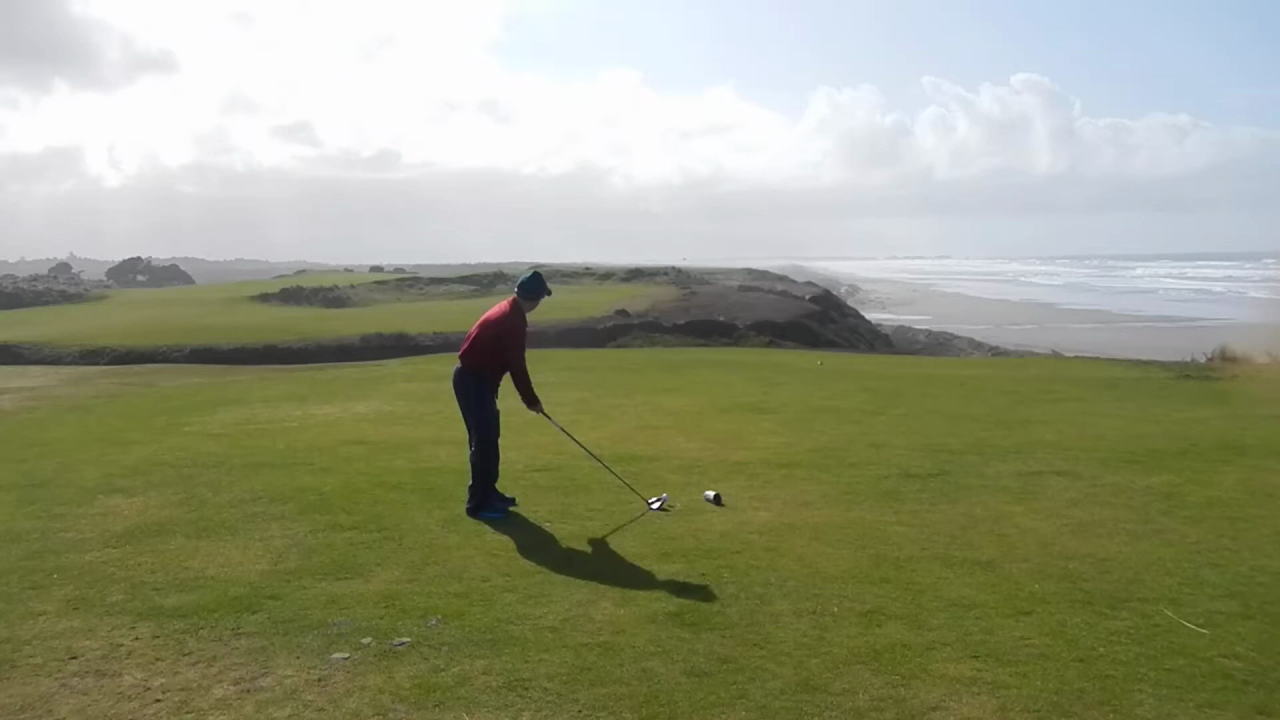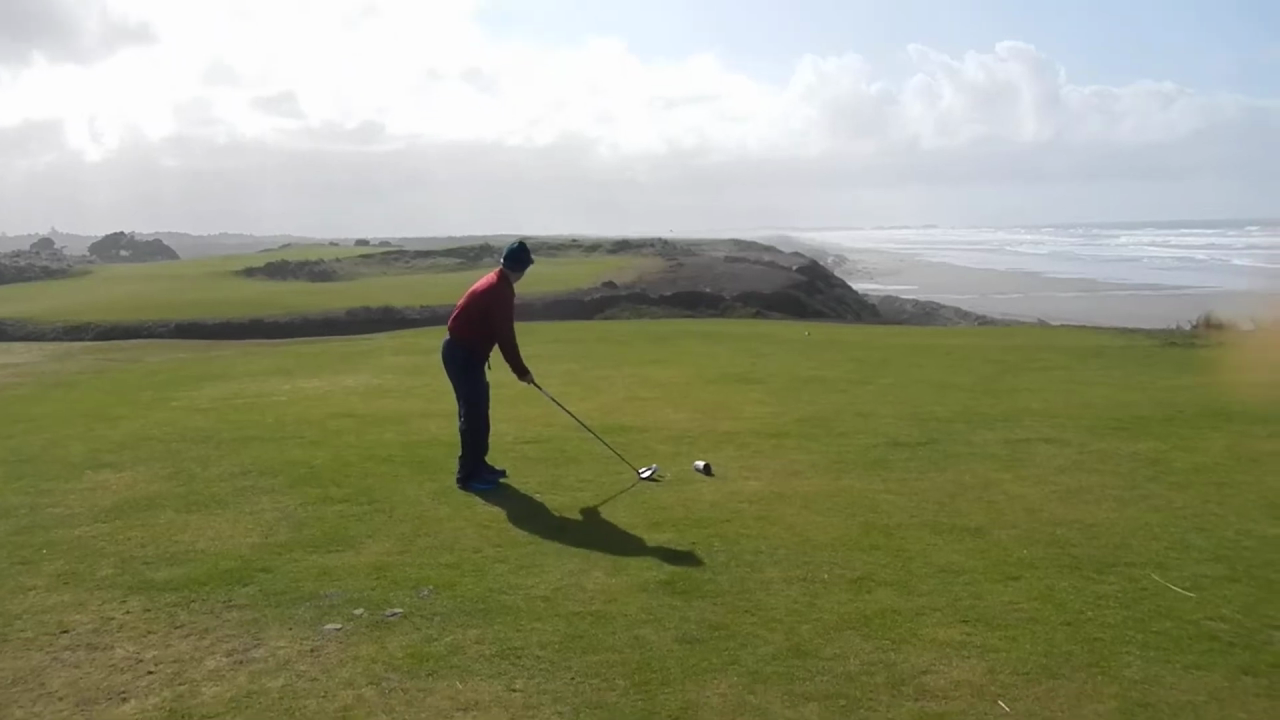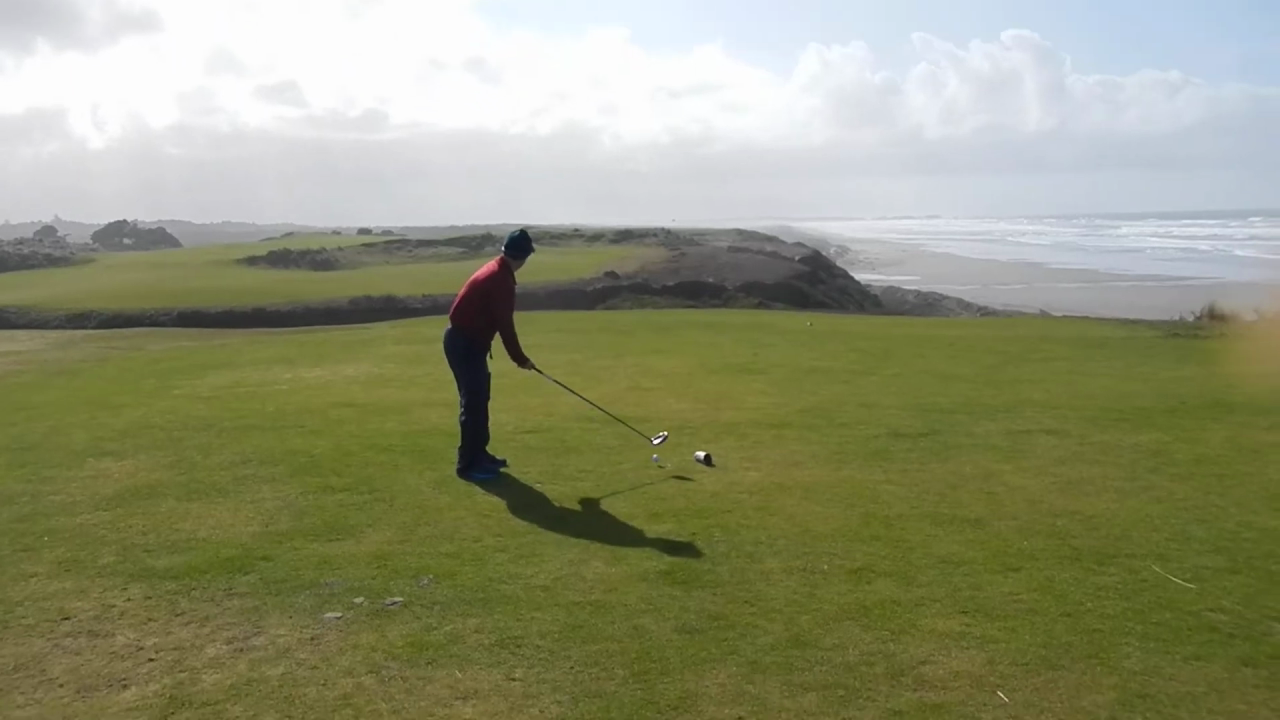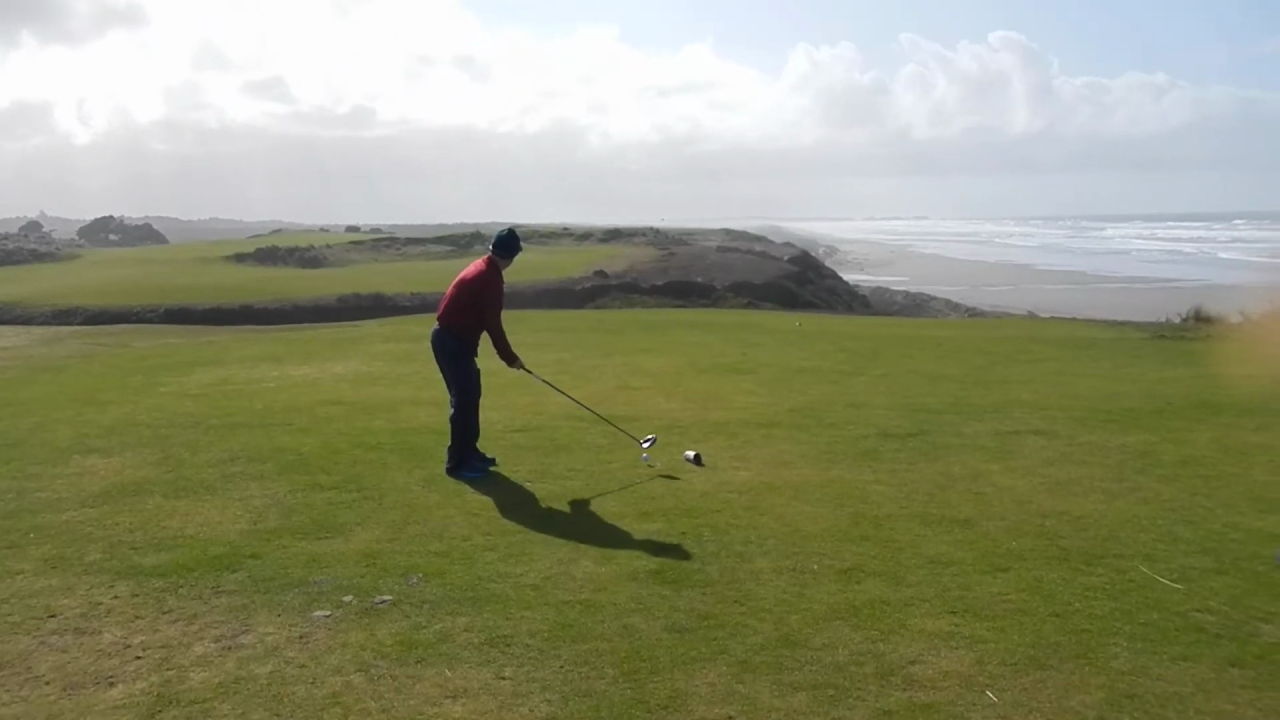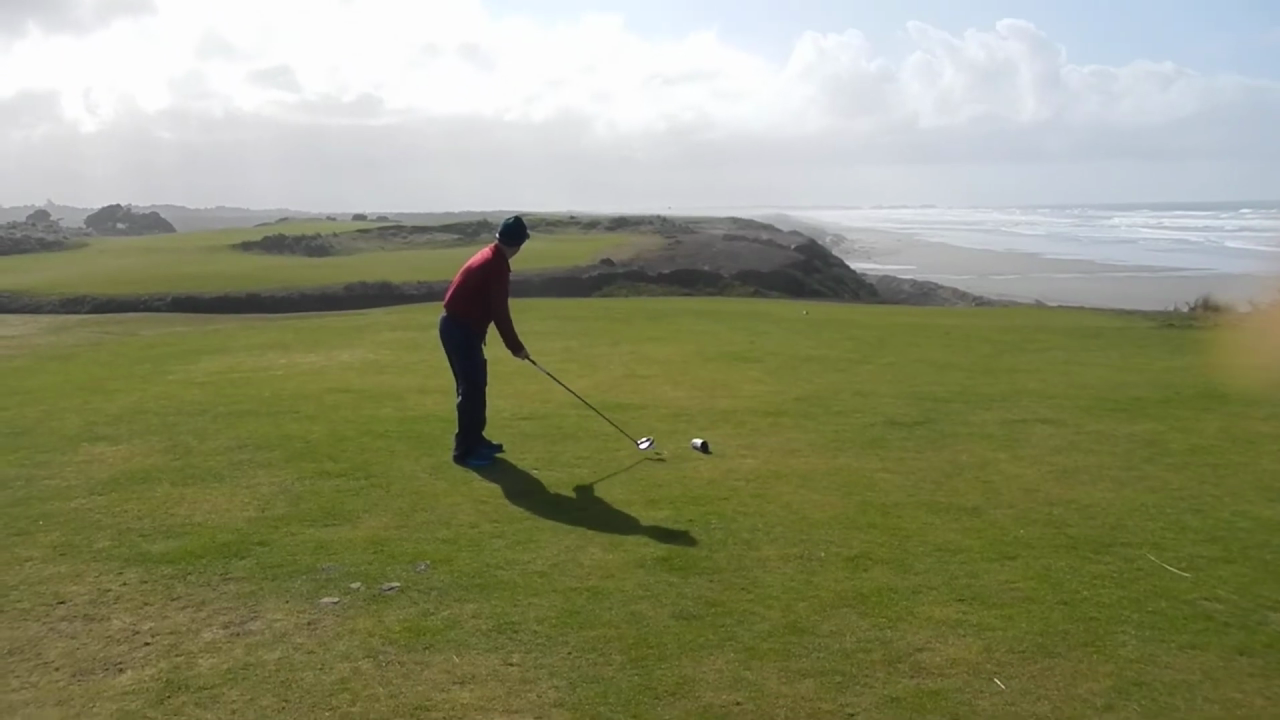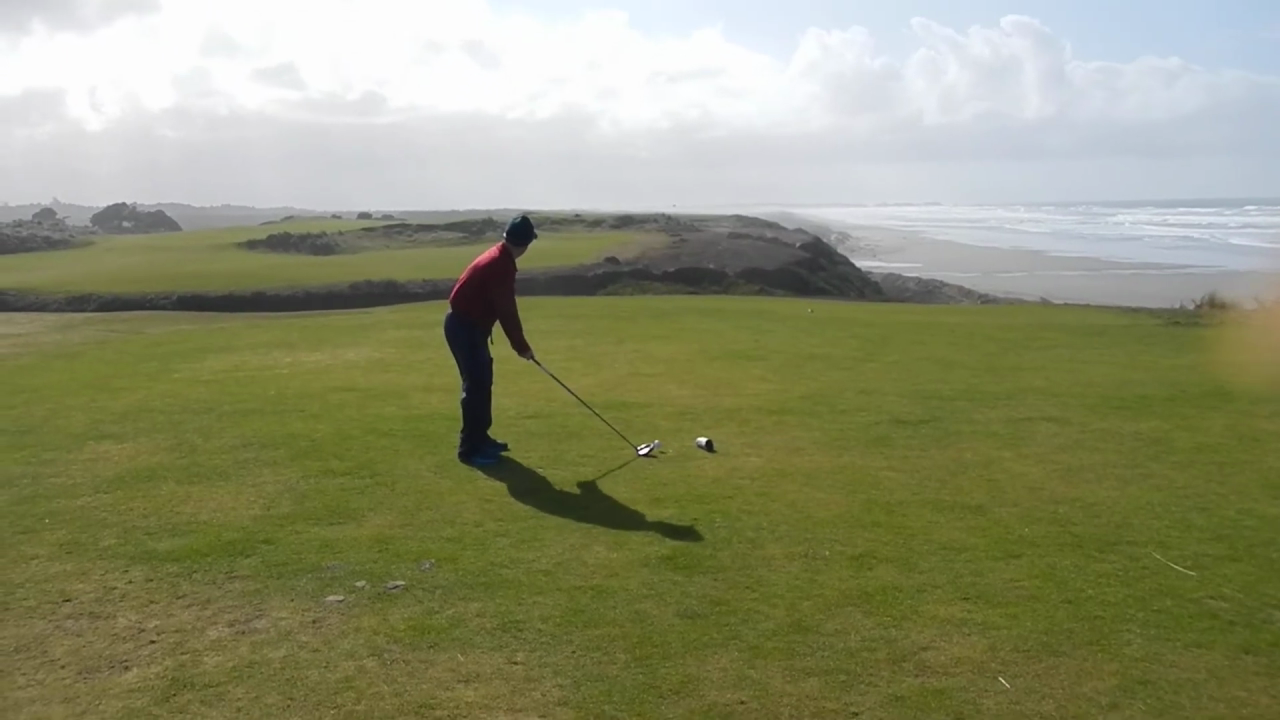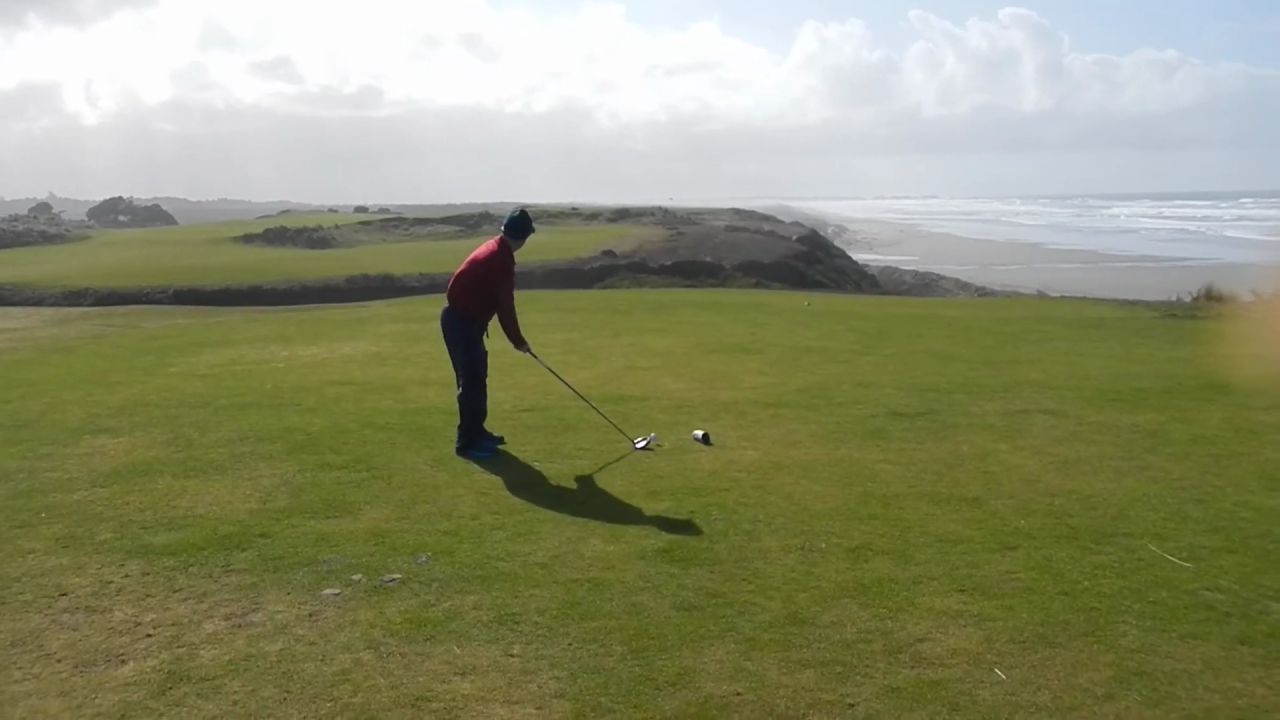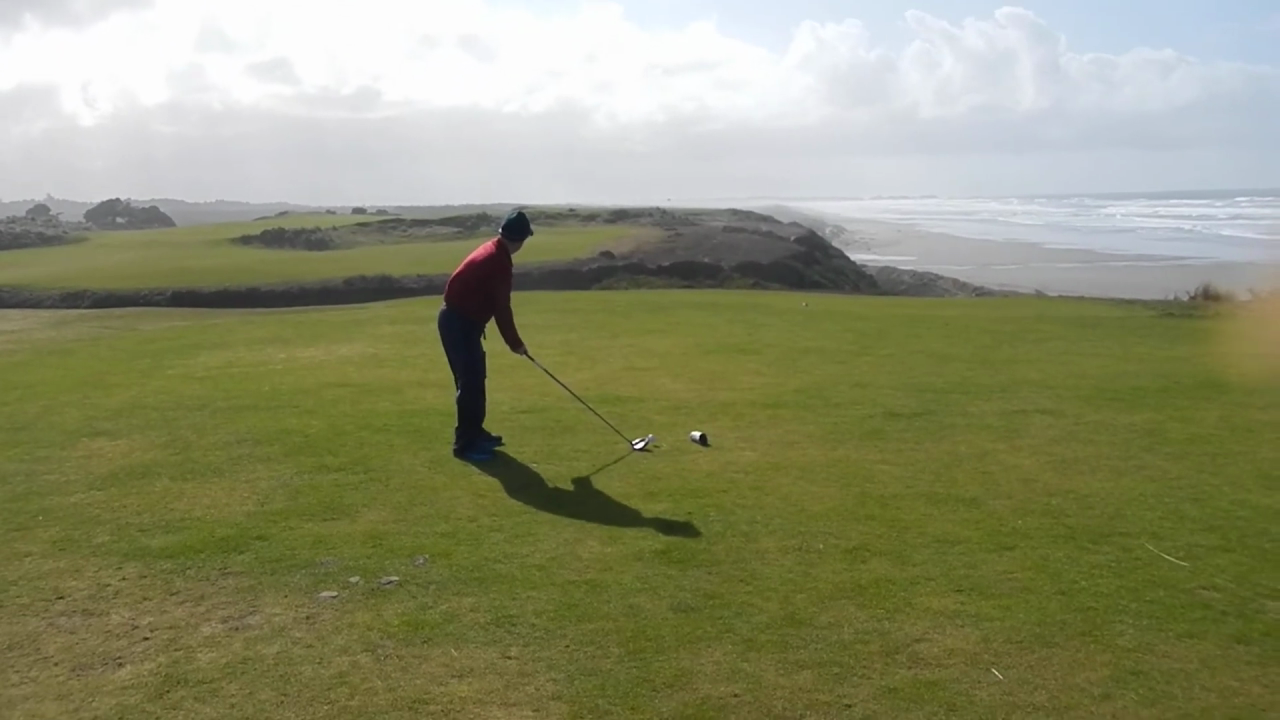
dt=0.3s
person 1, frame 1
left shoulder: (507, 311)
right shoulder: (512, 320)
left elbow: (511, 362)
right elbow: (517, 366)
left wrist: (529, 398)
right wrist: (532, 400)
left hip: (475, 377)
right hip: (473, 380)
left knee: (488, 438)
right knee: (484, 440)
left ankle: (488, 493)
right ankle: (477, 503)
person 1, frame 2
left shoulder: (495, 282)
right shoulder: (500, 291)
left elbow: (500, 333)
right elbow: (506, 337)
left wrist: (518, 368)
right wrist: (521, 370)
left hip: (465, 349)
right hip: (463, 353)
left knee: (478, 409)
right knee: (473, 412)
left ankle: (478, 464)
right ankle: (468, 474)
person 1, frame 3
left shoulder: (494, 270)
right shoulder: (501, 279)
left elbow: (498, 321)
right elbow: (505, 325)
left wrist: (517, 356)
right wrist: (520, 358)
left hip: (465, 339)
right hip: (465, 342)
left knee: (479, 398)
right knee: (474, 402)
left ankle: (479, 454)
right ankle: (468, 463)
person 1, frame 4
left shoulder: (481, 269)
right shoulder: (489, 279)
left elbow: (485, 319)
right elbow: (493, 324)
left wrist: (506, 355)
right wrist: (509, 357)
left hip: (452, 337)
right hip: (453, 341)
left knee: (470, 395)
right knee: (464, 399)
left ankle: (469, 451)
right ankle: (457, 462)
person 1, frame 5
left shoulder: (490, 257)
right shoulder: (495, 266)
left elbow: (495, 308)
right elbow: (500, 312)
left wrist: (512, 344)
right wrist: (516, 346)
left hip: (462, 326)
right hip: (460, 329)
left knee: (476, 384)
right knee: (471, 388)
left ankle: (475, 439)
right ankle: (464, 449)
person 1, frame 6
left shoulder: (498, 258)
right shoulder: (501, 265)
left elbow: (506, 307)
right elbow: (506, 311)
left wrist: (519, 343)
right wrist: (521, 346)
left hip: (469, 323)
right hip: (464, 326)
left knee: (482, 382)
right knee: (476, 385)
left ankle: (480, 437)
right ankle: (469, 447)
person 1, frame 7
left shoulder: (493, 249)
right shoulder: (501, 260)
left elbow: (498, 301)
right elbow: (505, 306)
left wrist: (515, 338)
right wrist: (518, 340)
left hip: (462, 317)
right hip: (462, 320)
left knee: (476, 377)
right knee: (471, 380)
left ankle: (476, 431)
right ankle: (467, 441)
person 1, frame 8
left shoulder: (491, 251)
right shoulder: (499, 262)
left elbow: (494, 303)
right elbow: (502, 308)
left wrist: (512, 341)
right wrist: (515, 343)
left hip: (459, 318)
right hip: (460, 322)
left knee: (475, 378)
right knee: (470, 382)
left ankle: (475, 431)
right ankle: (464, 443)
